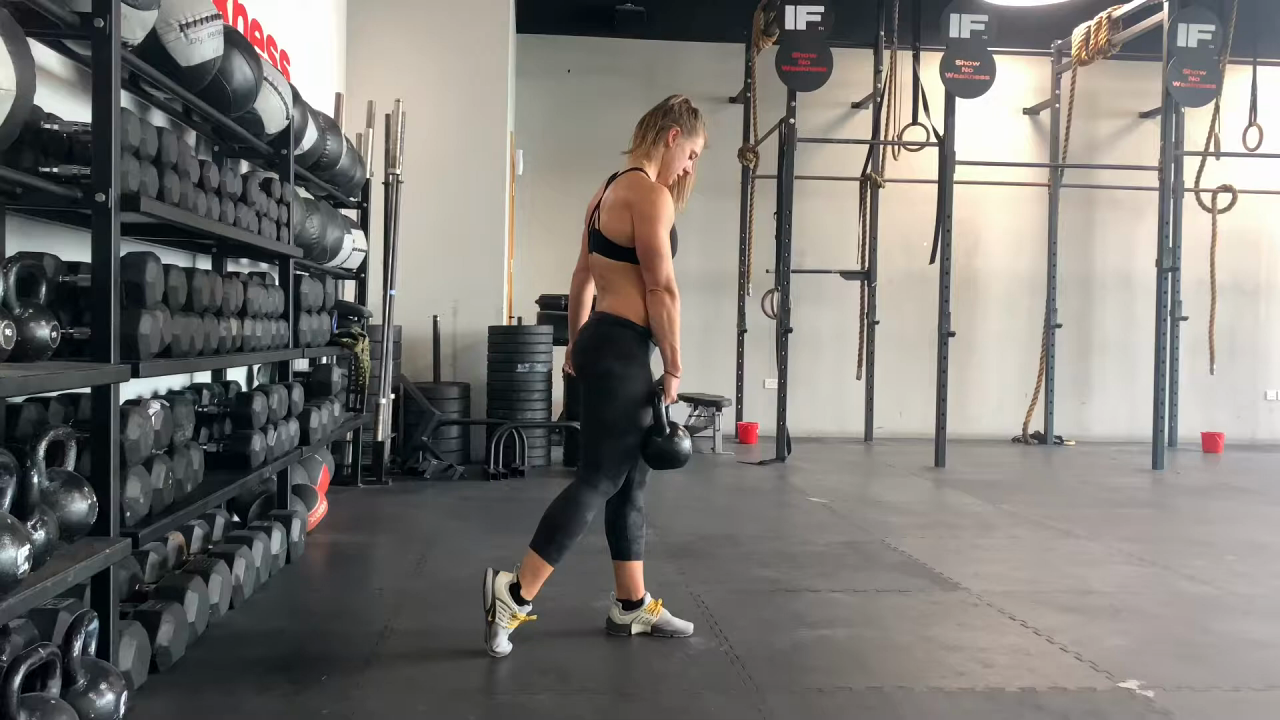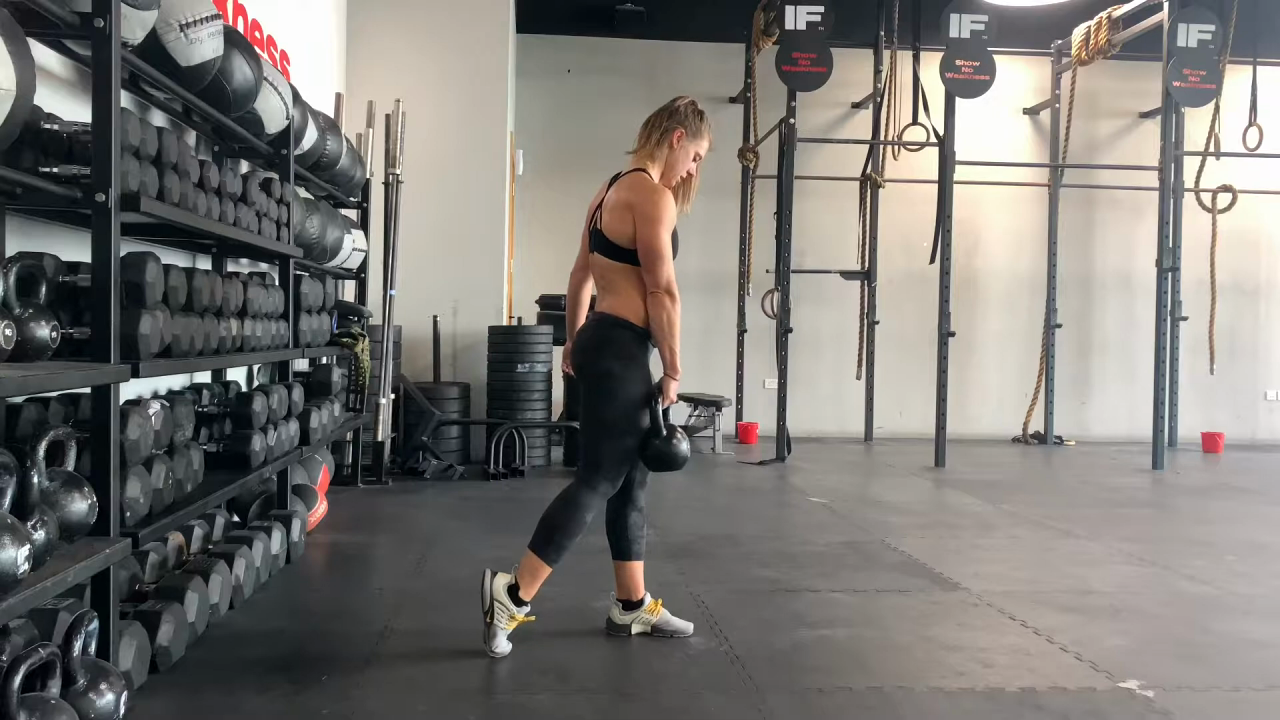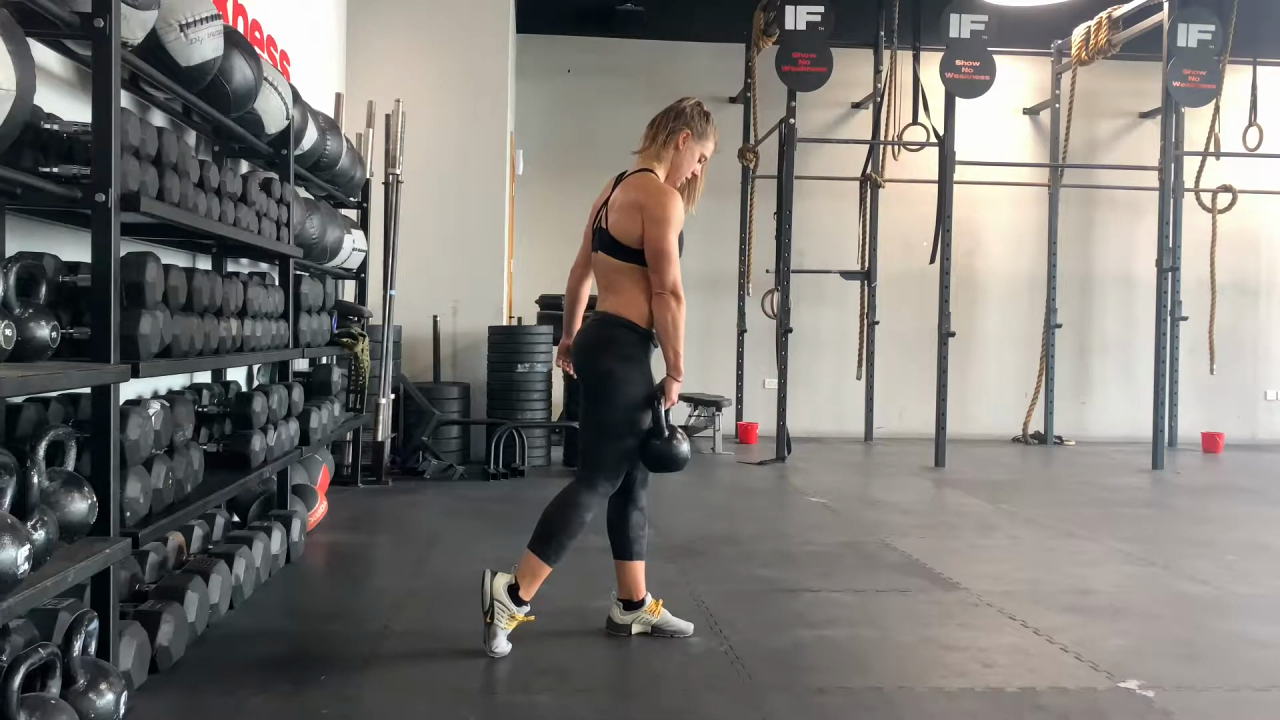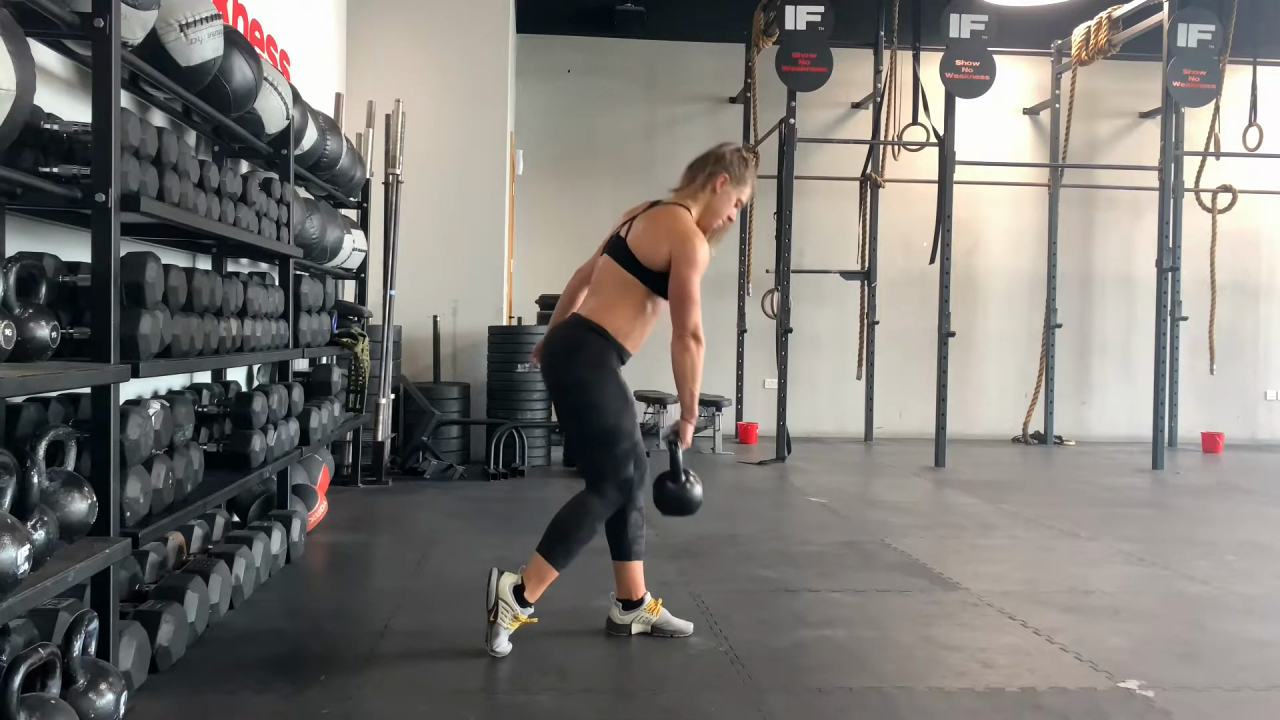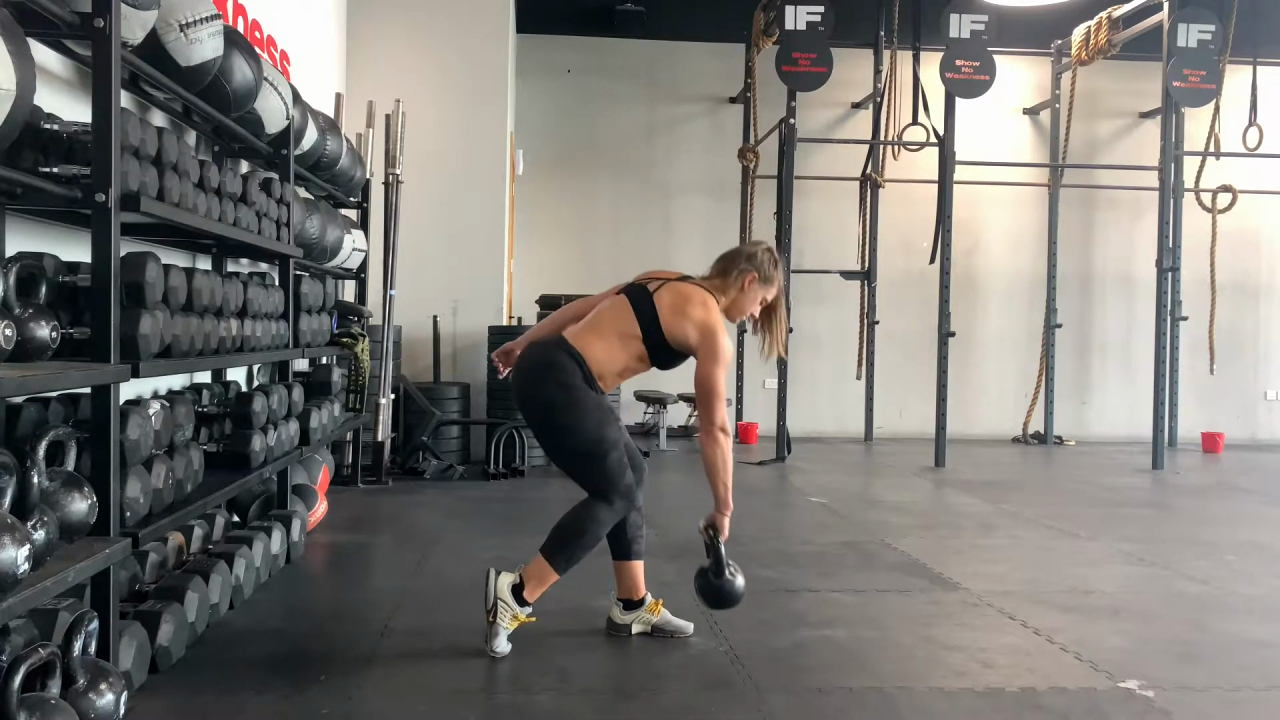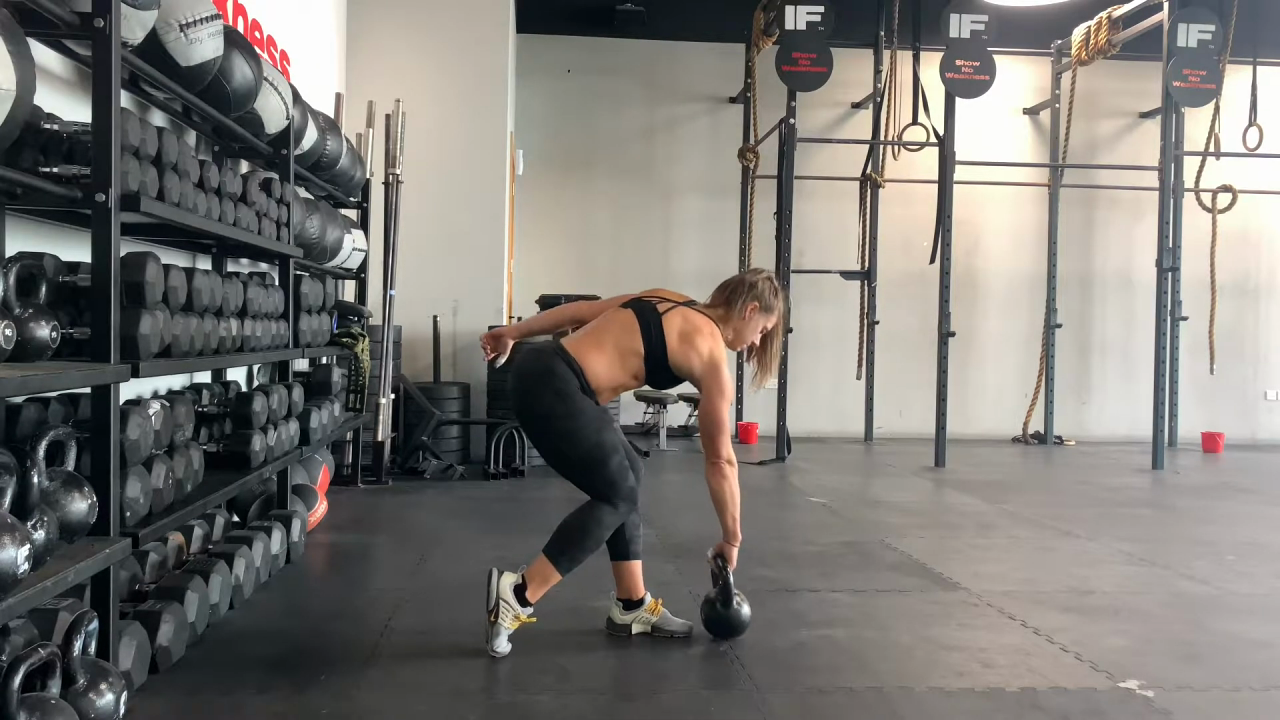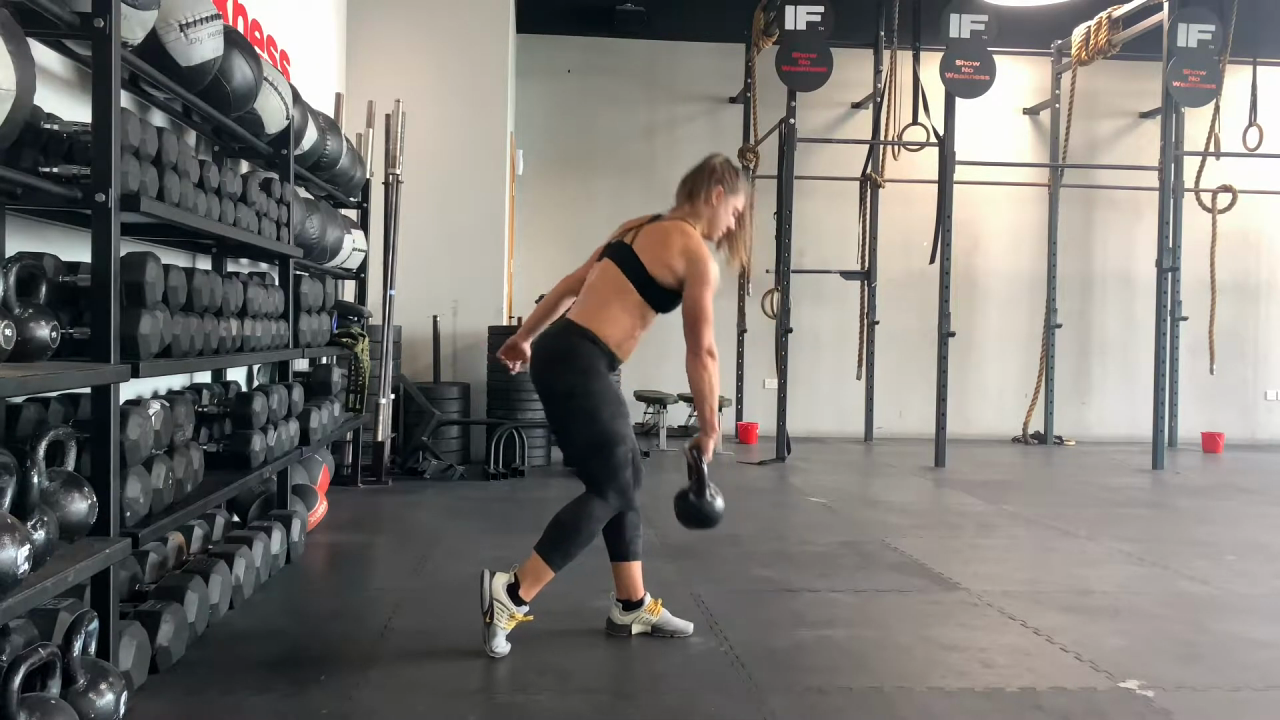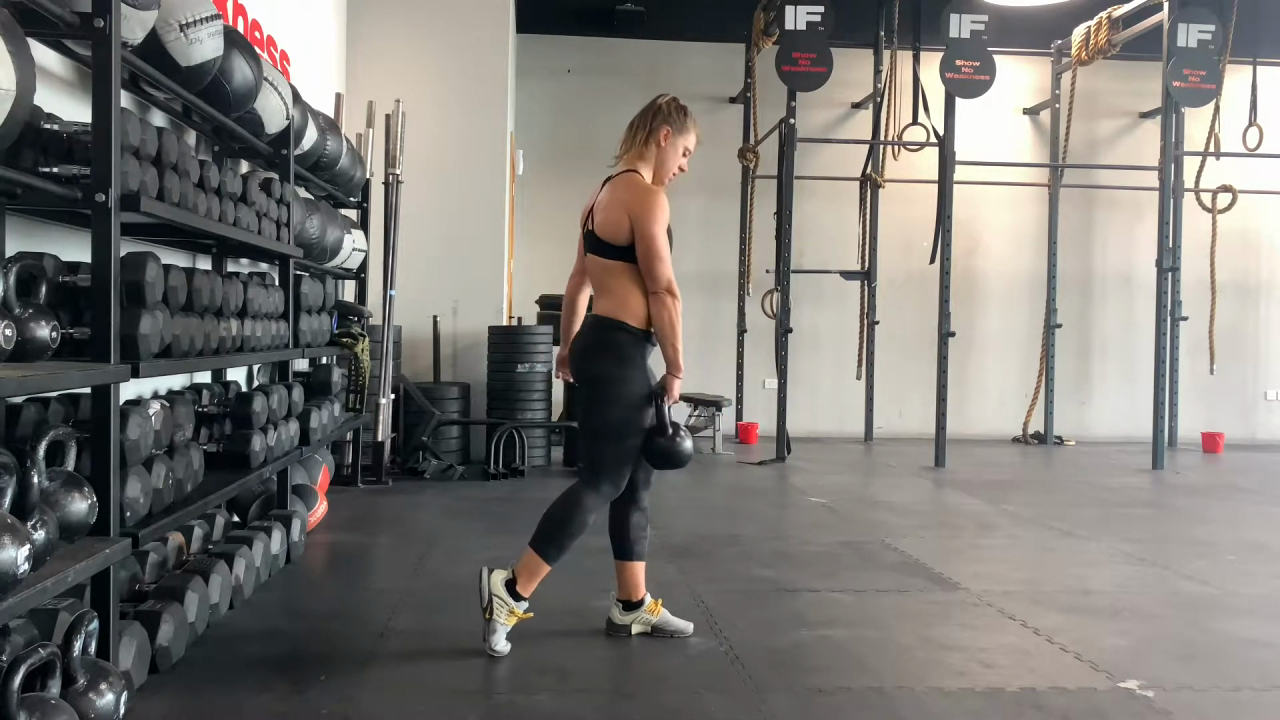
dt=0.5s
person 1, frame 1
left shoulder: (612, 188)
right shoulder: (651, 194)
left elbow: (583, 276)
right elbow: (661, 288)
left wrist: (576, 343)
right wrist: (674, 367)
left hip: (602, 342)
right hip: (622, 350)
left knee: (630, 479)
right knee: (599, 479)
left ankle: (631, 605)
right ankle: (513, 593)
person 1, frame 2
left shoulder: (614, 189)
right shoulder: (652, 196)
left elbow: (581, 274)
right elbow: (661, 292)
left wrist: (574, 342)
right wrist: (672, 370)
left hip: (600, 342)
right hip: (620, 351)
left knee: (630, 479)
right knee: (599, 480)
left ankle: (632, 605)
right ankle: (511, 595)
person 1, frame 3
left shoulder: (616, 188)
right shoulder: (660, 197)
left elbow: (581, 271)
right elbow: (668, 292)
left wrist: (569, 336)
right wrist: (676, 371)
left hip: (601, 341)
right hip: (621, 352)
left knee: (631, 479)
right knee: (598, 480)
left ankle: (633, 606)
right ankle: (511, 595)
person 1, frame 4
left shoulder: (647, 213)
right shoulder: (688, 237)
left elbow: (584, 275)
right elbow: (688, 336)
left wrist: (552, 334)
right wrist: (688, 416)
left hip: (570, 347)
right hip: (587, 358)
left knee: (630, 475)
right knee: (609, 485)
left ankle: (632, 605)
right ankle: (516, 594)
person 1, frame 5
left shoulder: (667, 283)
right shoulder: (711, 328)
left elbow: (584, 307)
right elbow: (714, 430)
left wrist: (524, 344)
right wrist: (723, 509)
left hip: (545, 364)
right hip: (556, 379)
left knee: (630, 473)
right knee: (614, 493)
left ankle: (632, 605)
right ankle: (515, 594)
person 1, frame 6
left shoulder: (669, 303)
right shoulder: (711, 357)
left elbow: (582, 310)
right elbow: (720, 461)
left wrist: (513, 332)
right wrist: (732, 539)
left hip: (542, 367)
right hip: (552, 387)
left knee: (626, 475)
right knee: (616, 496)
left ankle: (632, 606)
right ankle: (516, 595)
person 1, frame 7
left shoulder: (641, 227)
right shoulder: (696, 254)
left elbow: (574, 282)
right elbow: (702, 353)
left wrist: (526, 335)
right wrist: (708, 432)
left hip: (560, 351)
right hip: (578, 363)
left knee: (624, 479)
right knee: (609, 489)
left ankle: (631, 606)
right ankle: (512, 596)
person 1, frame 8
left shoulder: (606, 192)
right shoulder: (646, 197)
left elbow: (579, 281)
right elbow: (662, 291)
left wrist: (568, 346)
right wrist: (675, 369)
left hip: (600, 346)
right hip: (618, 353)
left knee: (633, 480)
right knee: (602, 482)
left ankle: (631, 606)
right ankle: (510, 591)
